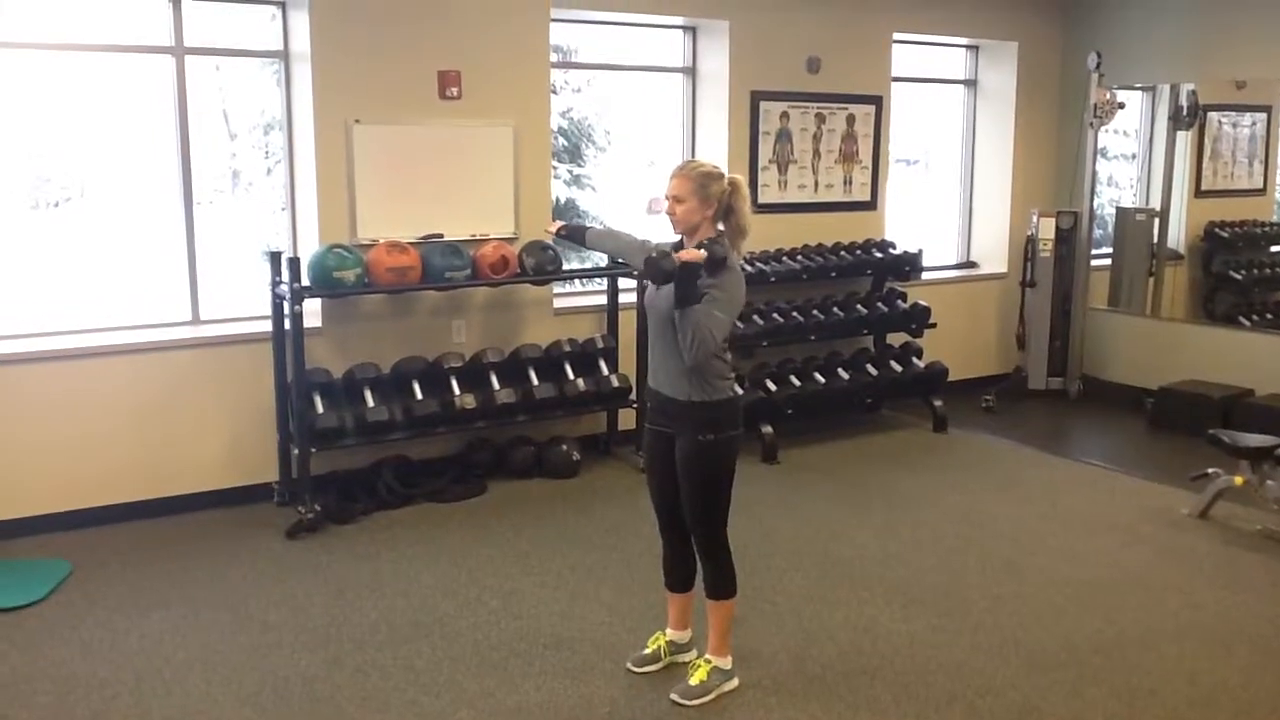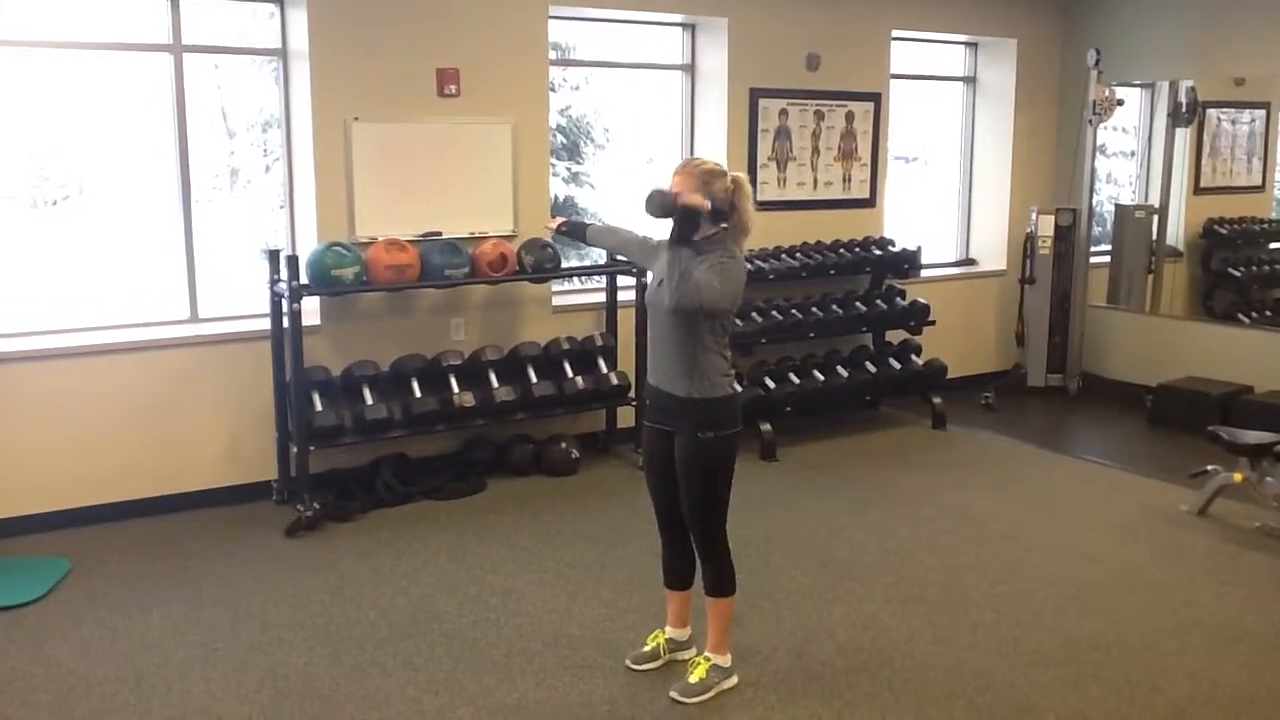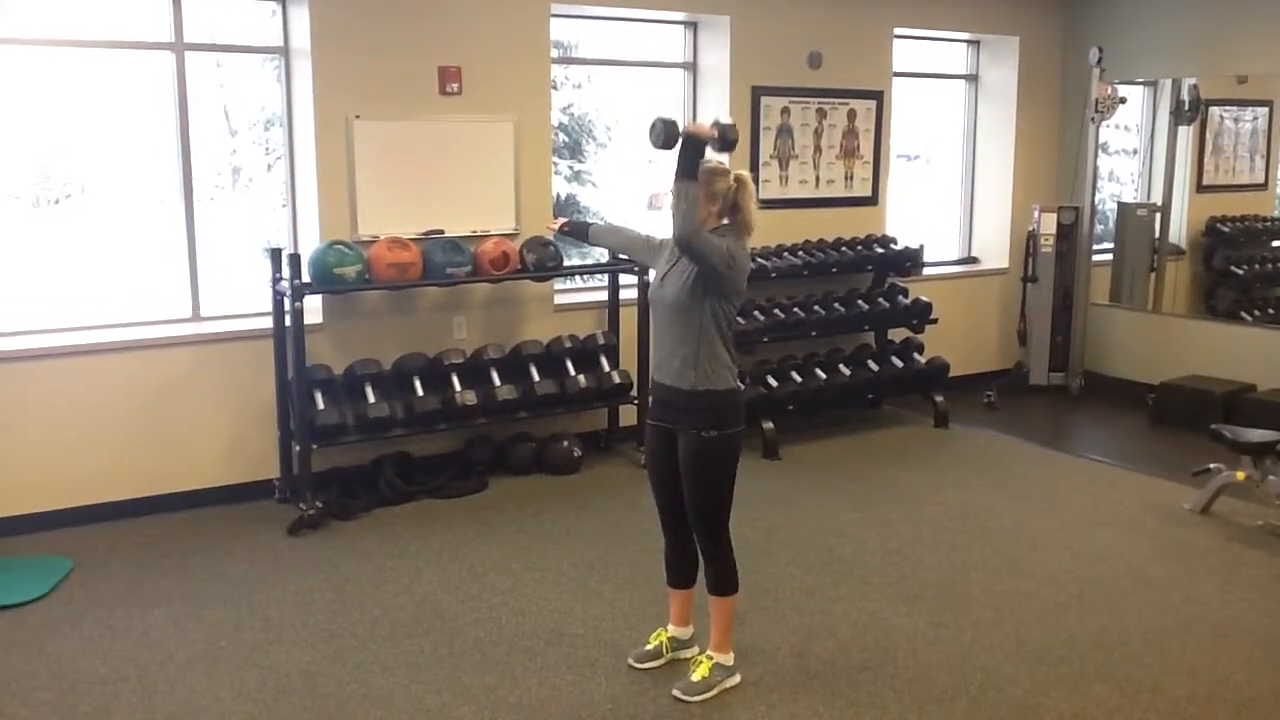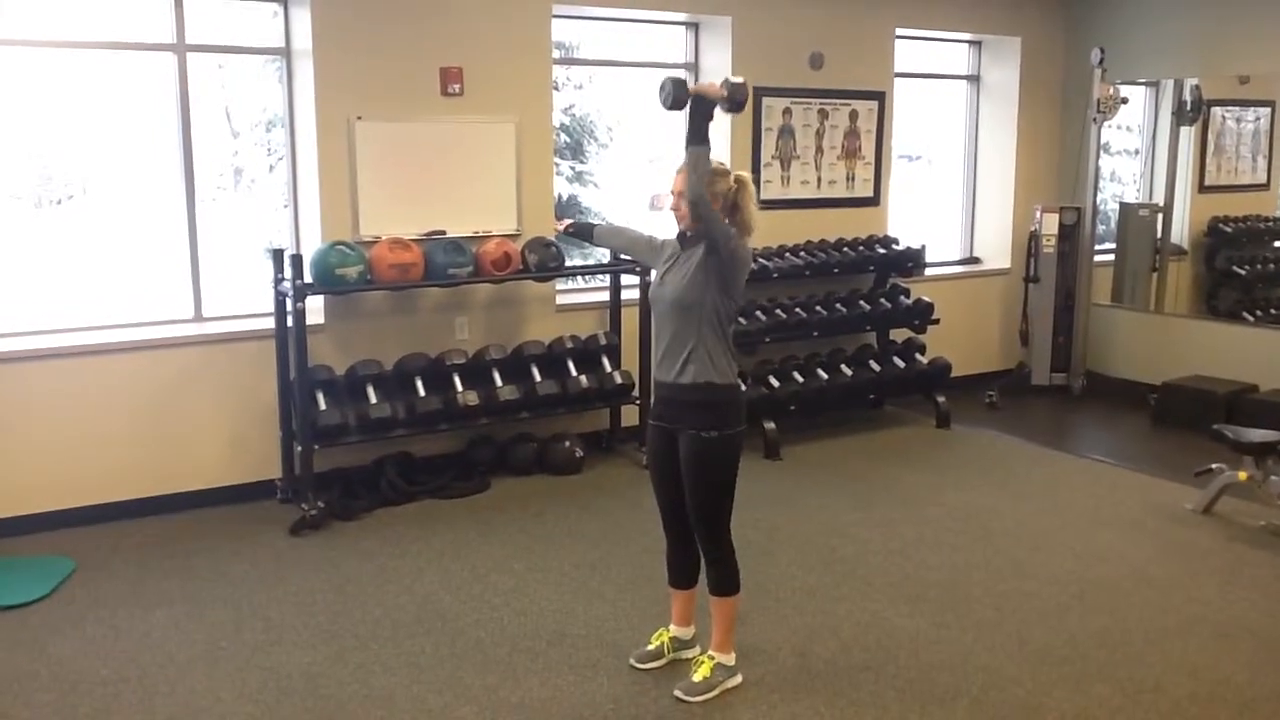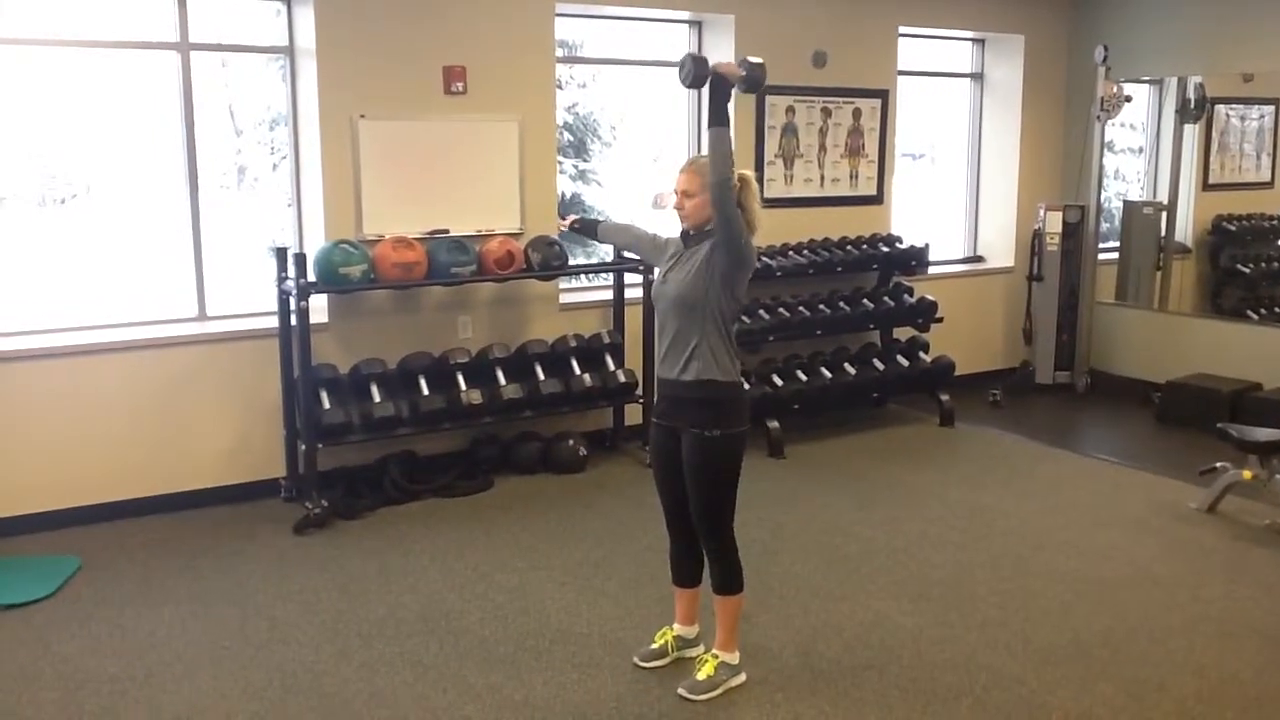
dt=0.3s
person 1, frame 1
left shoulder: (723, 272)
right shoulder: (672, 256)
left elbow: (697, 348)
right elbow: (622, 244)
left wrist: (687, 281)
right wrist: (569, 231)
left hip: (707, 419)
right hip: (663, 410)
left knee: (708, 538)
right knee: (672, 532)
left ankle: (720, 662)
right ankle: (677, 637)
person 1, frame 2
left shoulder: (724, 264)
right shoulder: (668, 250)
left elbow: (682, 298)
right elbow: (621, 239)
left wrist: (686, 226)
right wrist: (569, 227)
left hip: (706, 416)
right hip: (661, 407)
left knee: (707, 534)
right knee: (671, 530)
left ankle: (719, 659)
right ankle: (675, 635)
person 1, frame 3
left shoulder: (726, 256)
right shoulder: (671, 251)
left elbow: (687, 230)
right elbow: (624, 238)
left wrist: (691, 155)
right wrist: (572, 228)
left hip: (710, 412)
right hip: (665, 404)
left knee: (710, 533)
right knee: (674, 528)
left ankle: (722, 658)
right ankle: (678, 633)
person 1, frame 4
left shoulder: (728, 254)
right shoulder: (672, 250)
left elbow: (701, 202)
right elbow: (626, 239)
left wrist: (700, 118)
right wrist: (576, 229)
left hip: (711, 411)
right hip: (667, 406)
left knee: (711, 534)
right knee: (676, 530)
left ankle: (723, 658)
right ankle: (680, 634)
person 1, frame 5
left shoulder: (730, 253)
right shoulder: (675, 249)
left elbow: (725, 183)
right elbow: (628, 236)
left wrist: (719, 101)
right wrist: (580, 224)
left hip: (713, 409)
right hip: (670, 404)
left knee: (714, 533)
right knee: (679, 528)
left ankle: (727, 657)
right ankle: (683, 633)
